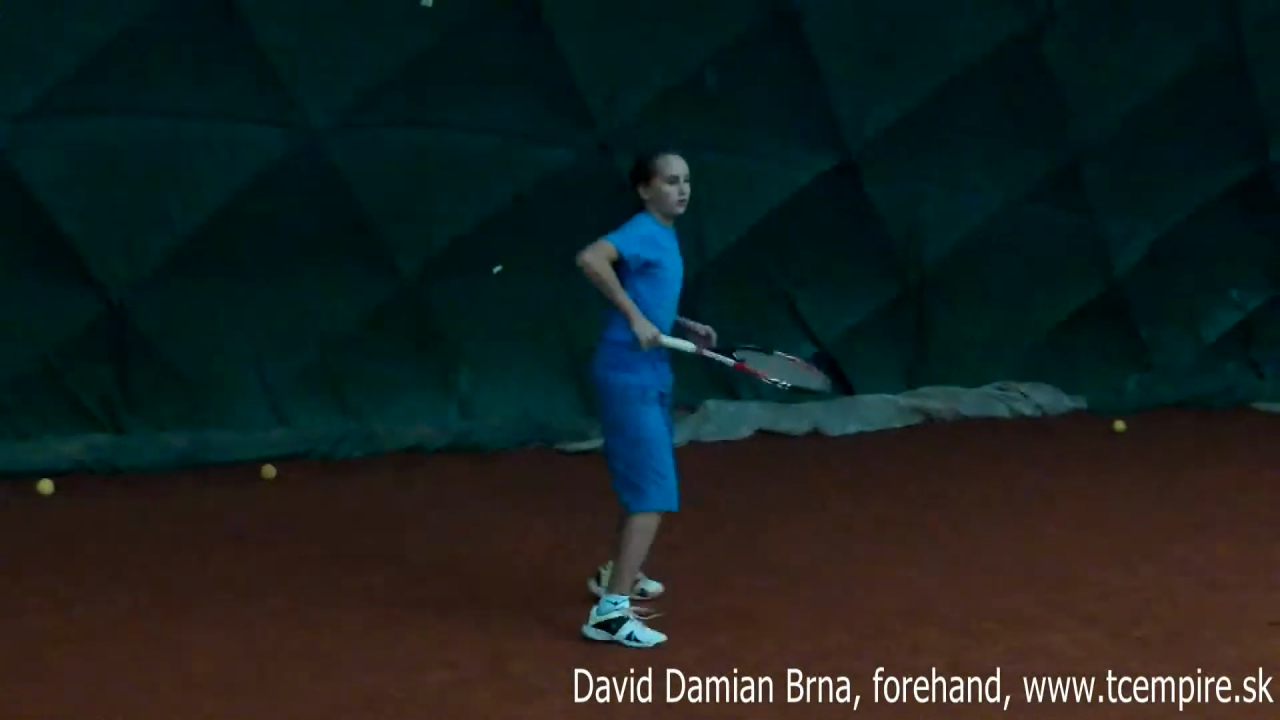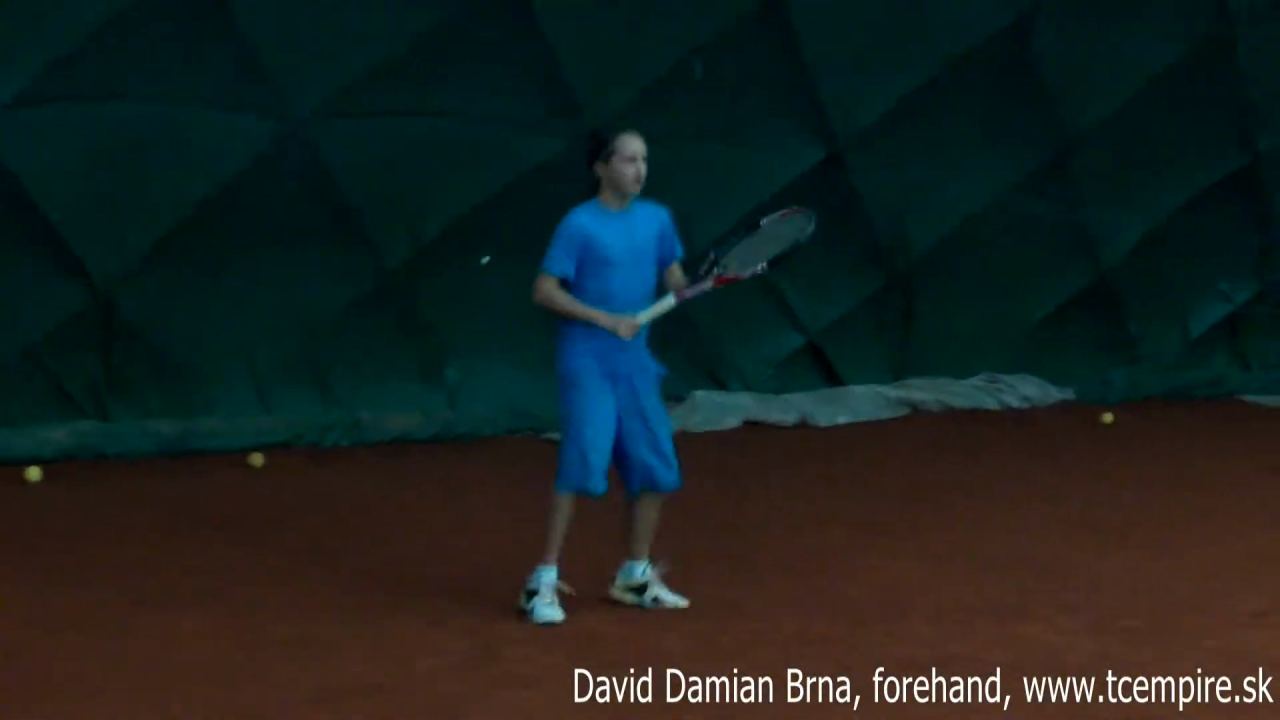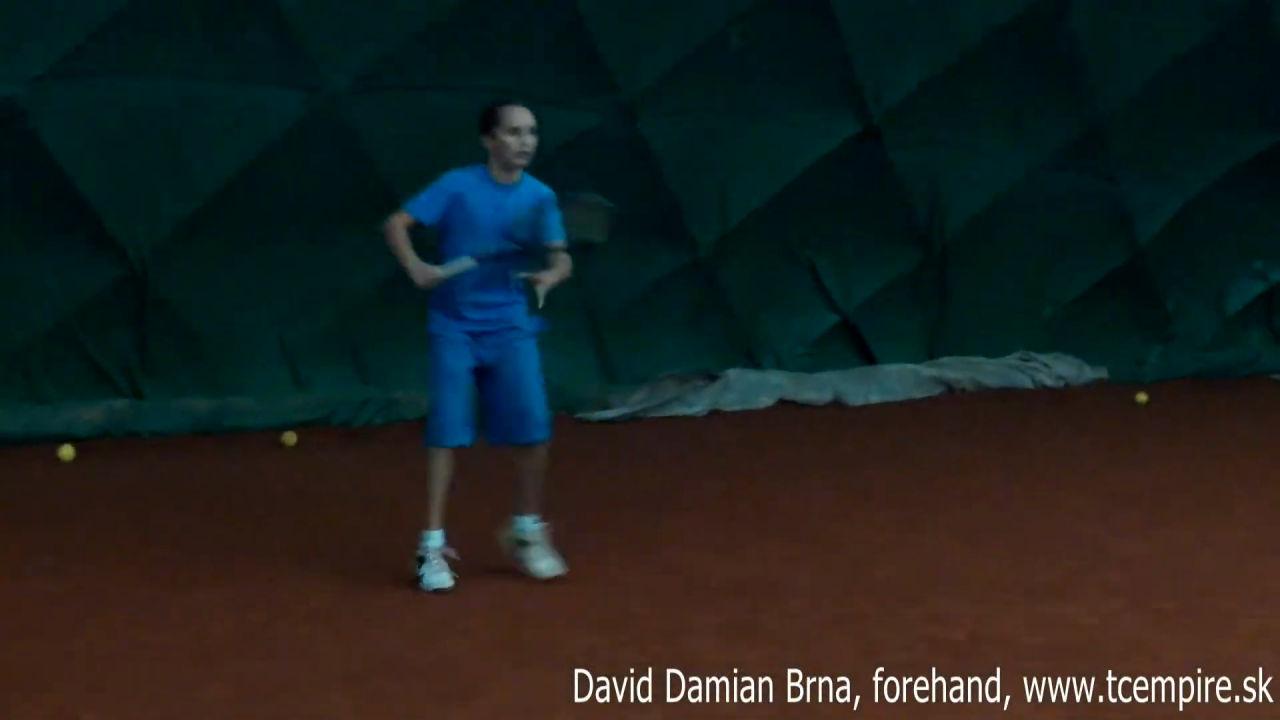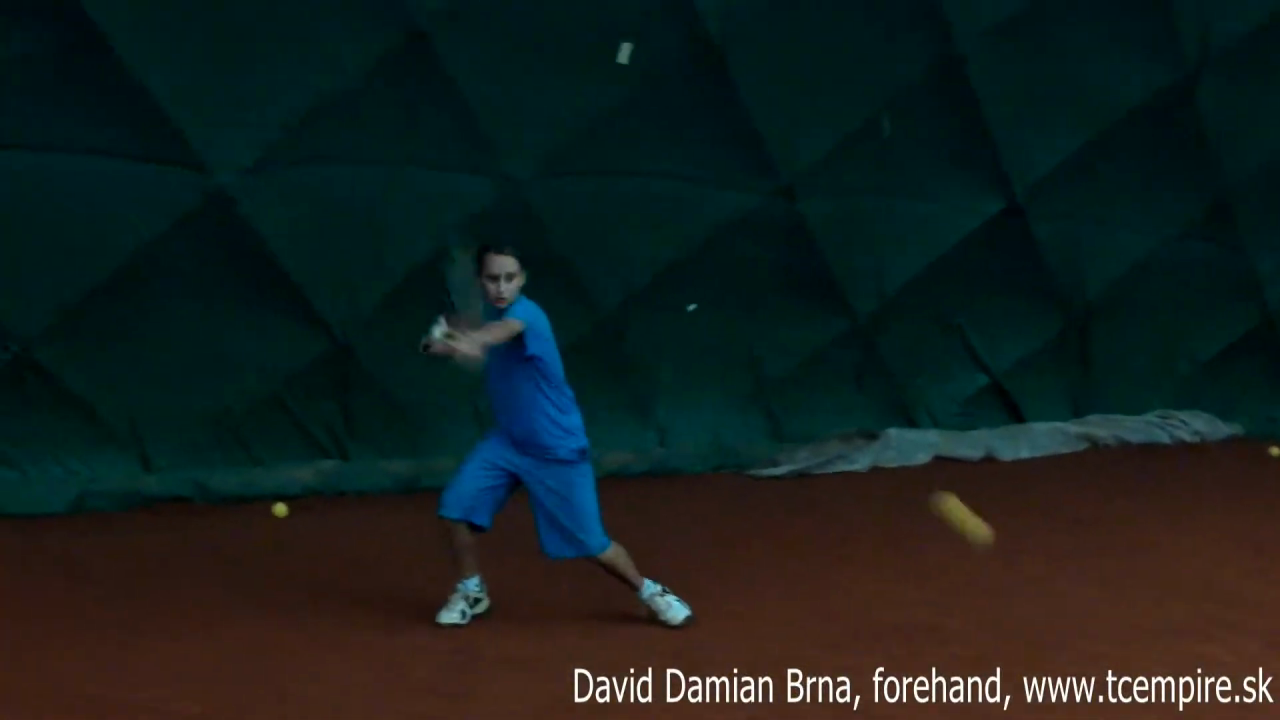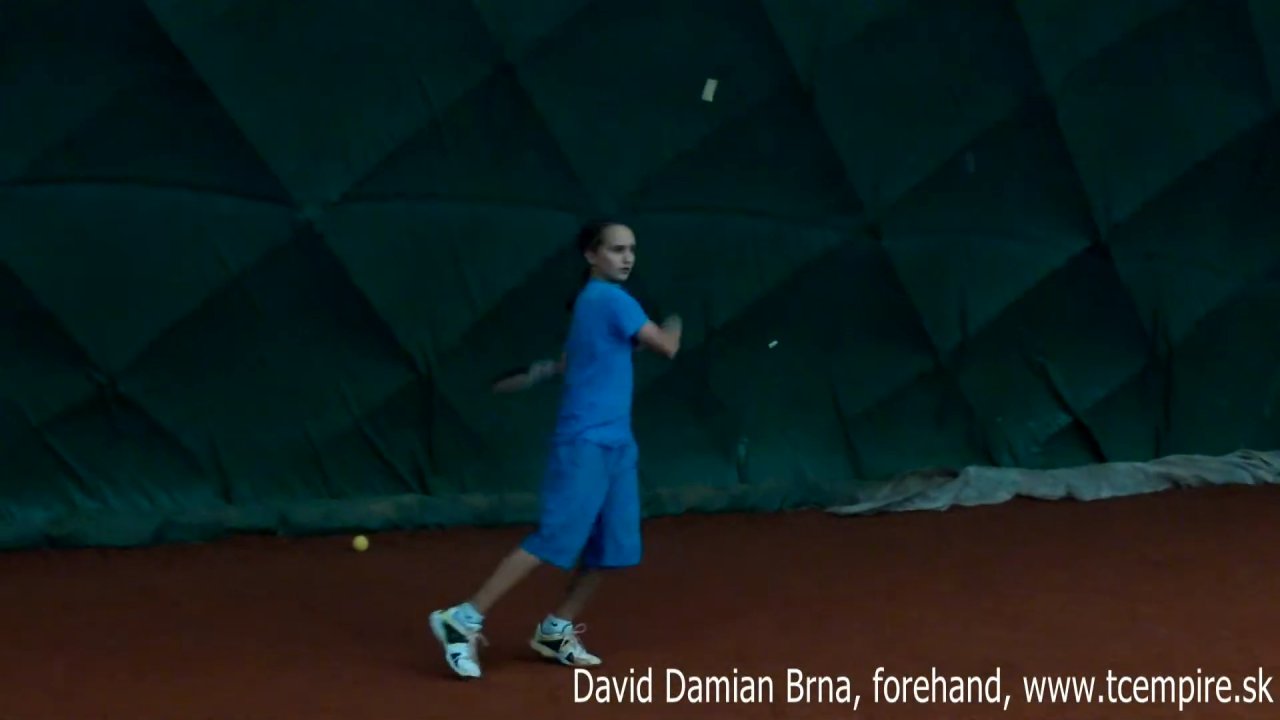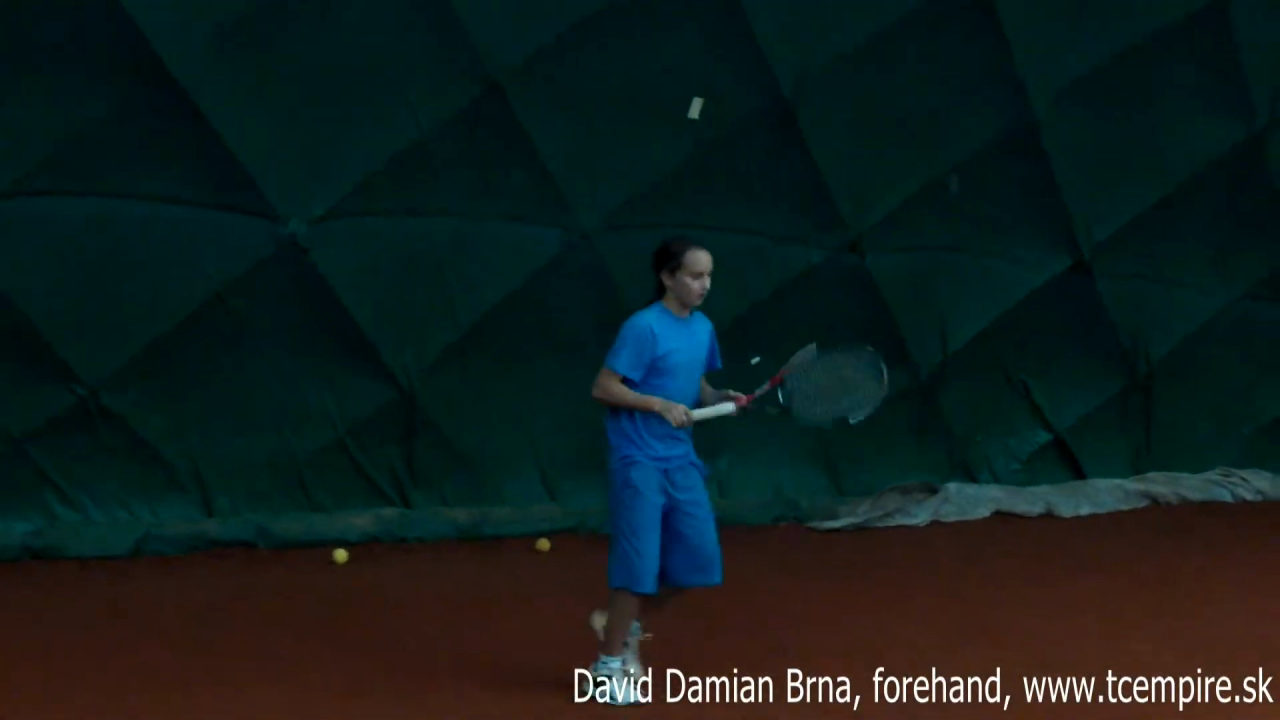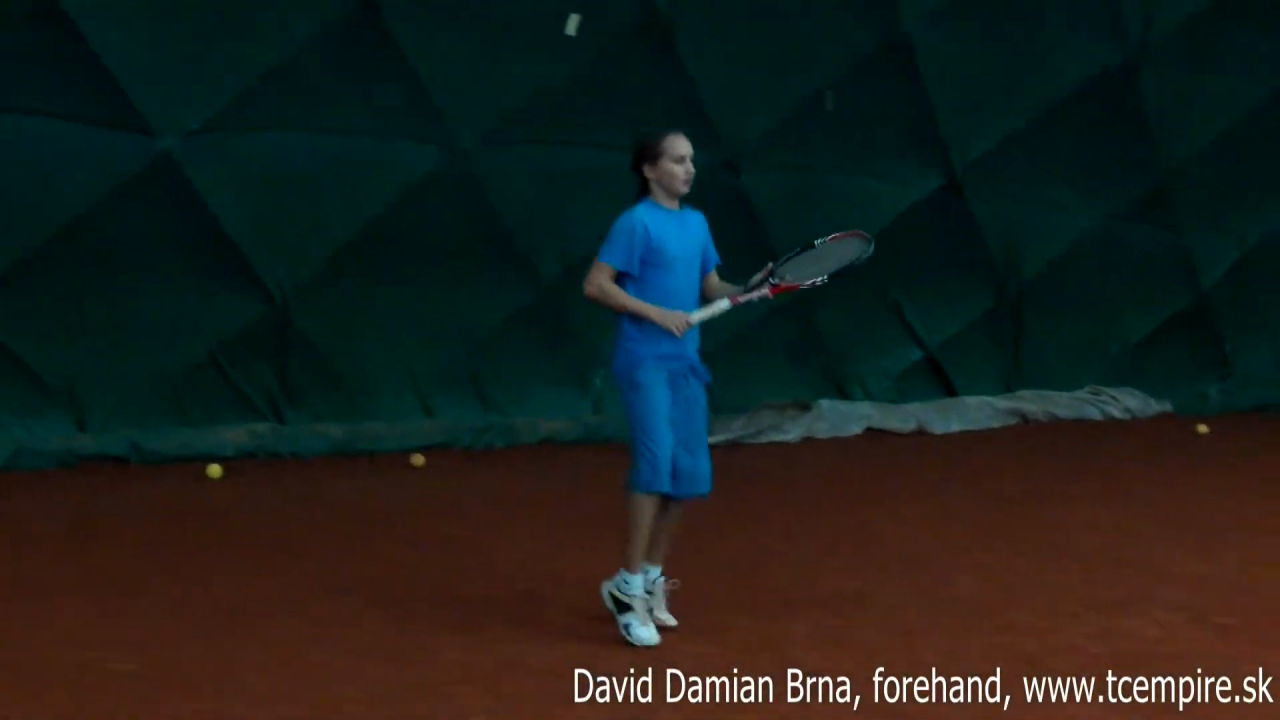
dt=0.7s
person 1, frame 1
left shoulder: (662, 235)
right shoulder: (643, 231)
right elbow: (588, 259)
left wrist: (685, 325)
right wrist: (635, 318)
left hip: (648, 377)
right hip: (629, 378)
left knee: (651, 485)
right knee: (654, 490)
left ankle: (618, 572)
right ankle: (611, 610)
person 1, frame 2
left shoulder: (658, 220)
right shoulder: (578, 225)
left elbow: (672, 279)
right elbow: (544, 291)
left wrist: (694, 289)
right wrist: (603, 321)
left hip: (635, 363)
right hip: (584, 363)
left knee: (658, 472)
right knee: (582, 470)
left ankle: (636, 573)
right ankle: (542, 580)
person 1, frame 3
left shoulder: (540, 196)
right shoulder: (457, 185)
left elbow: (561, 258)
right elbow: (397, 222)
left wrist: (548, 277)
right wrist: (416, 265)
left hip: (510, 326)
right hip: (454, 325)
left knee: (531, 424)
right knee: (448, 431)
left ankle: (526, 529)
right ankle: (432, 545)
person 1, frame 4
left shoulder: (525, 313)
right shoulder: (493, 312)
left elbow: (504, 330)
left wrist: (471, 340)
right wrist: (452, 341)
left hip: (557, 449)
right hip: (505, 441)
left knee: (589, 543)
right knee: (456, 508)
left ankle: (650, 589)
right ankle: (471, 590)
person 1, frame 5
left shoulder: (596, 301)
right shoulder: (611, 298)
left elbow: (565, 364)
right elbow: (666, 347)
right wrist: (671, 329)
left hip: (615, 442)
right hip: (585, 441)
left knee: (615, 548)
right knee: (553, 540)
left ankle: (555, 630)
right ankle: (464, 618)
person 1, frame 6
left shoulder: (704, 329)
right shoulder: (642, 328)
right elbow: (603, 390)
left wrist: (723, 398)
right wrist: (659, 405)
left hip: (682, 462)
right hip: (638, 464)
left knee: (701, 562)
right knee: (638, 565)
left ankle: (620, 625)
right ankle: (608, 666)
person 1, frame 7
left shoulder: (697, 223)
right shoulder: (635, 223)
left elbow: (711, 289)
right elbow: (594, 284)
left wrist: (749, 291)
right wrist: (656, 313)
left hip: (685, 365)
right hip: (643, 362)
left knee: (690, 476)
right knee: (654, 468)
left ankle: (648, 577)
right ankle: (628, 586)
